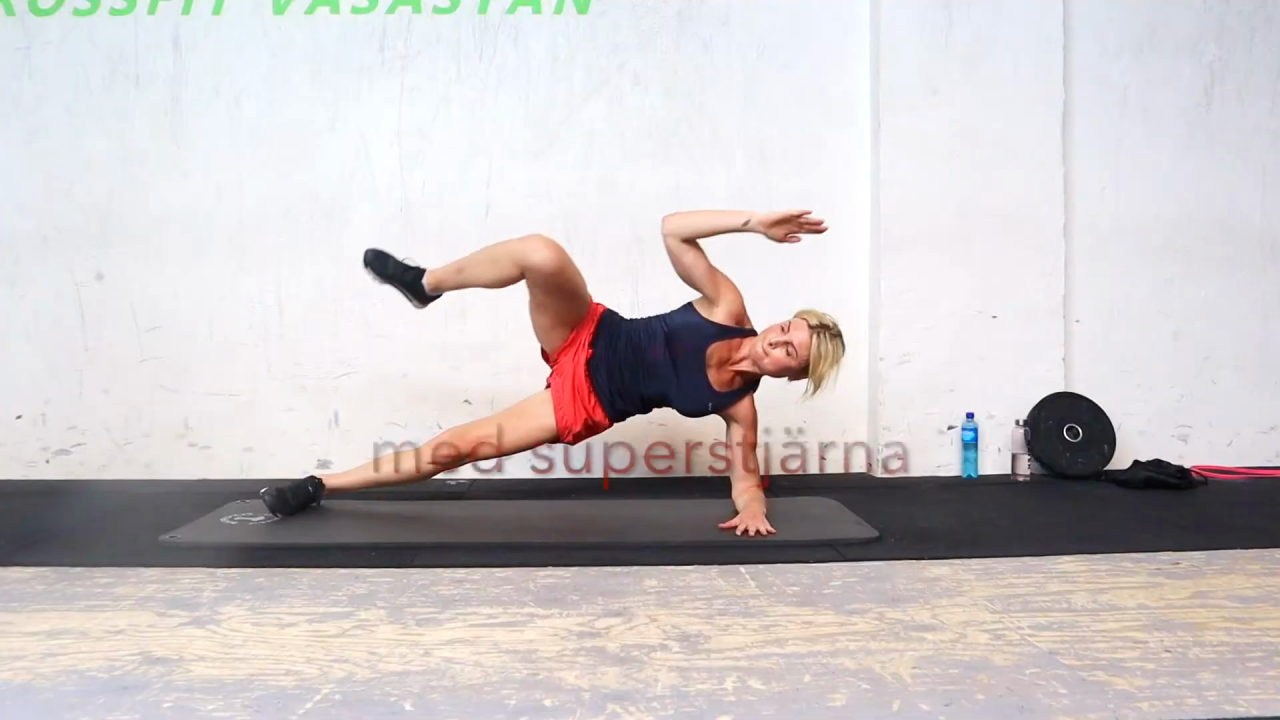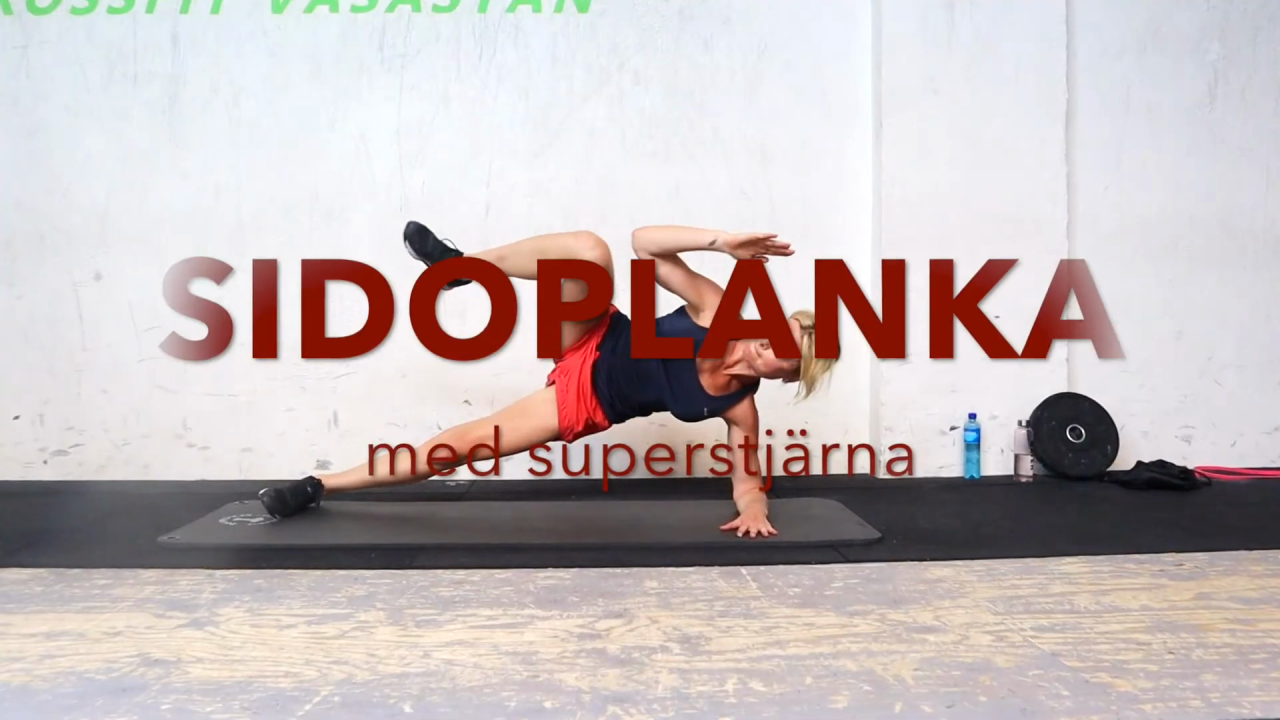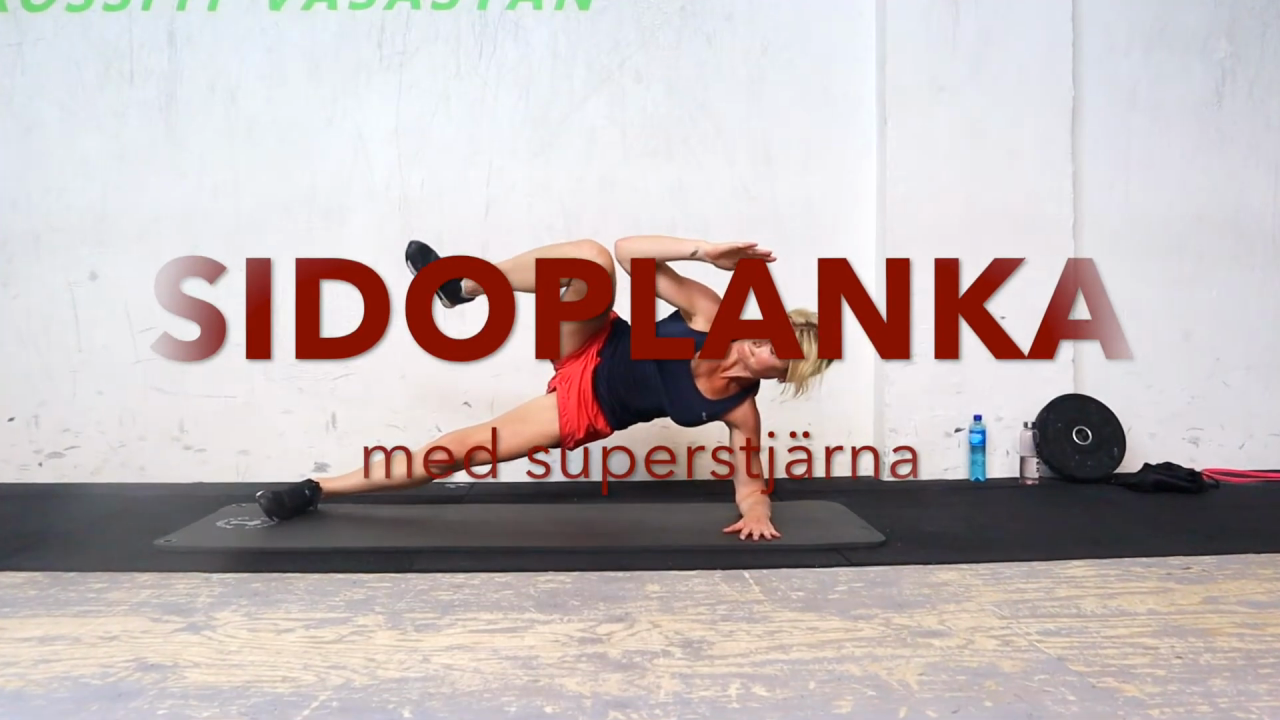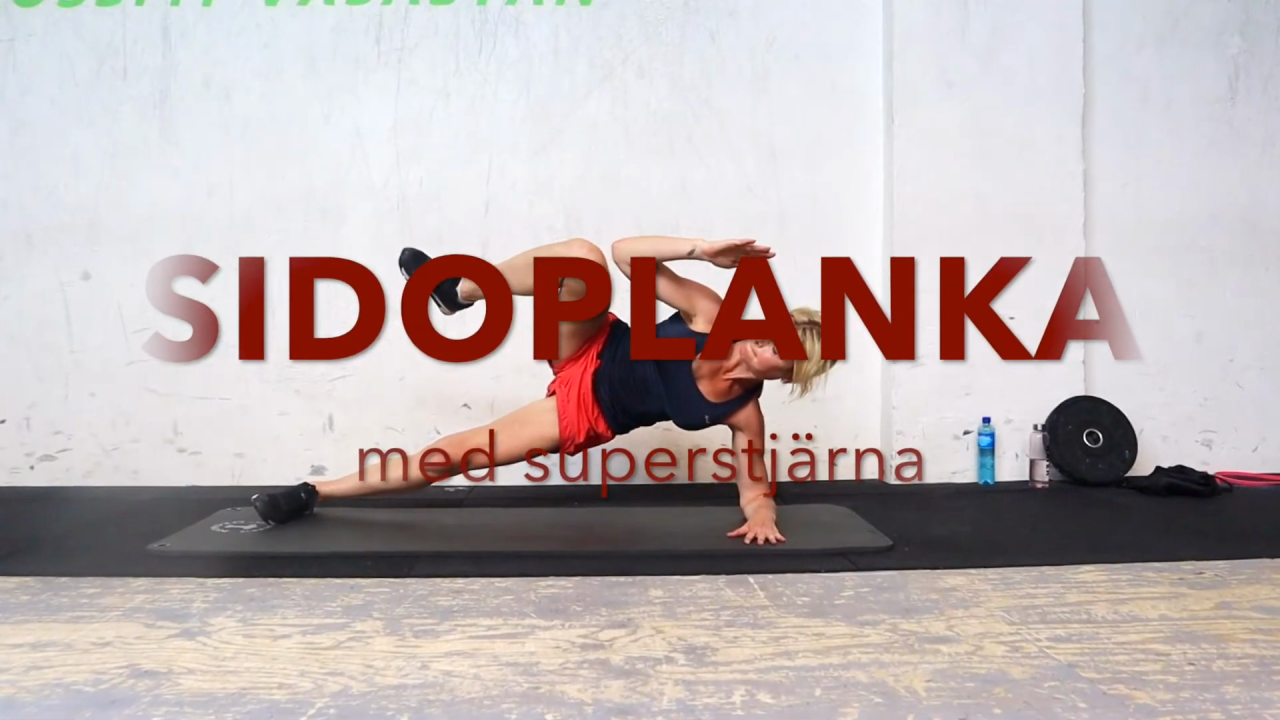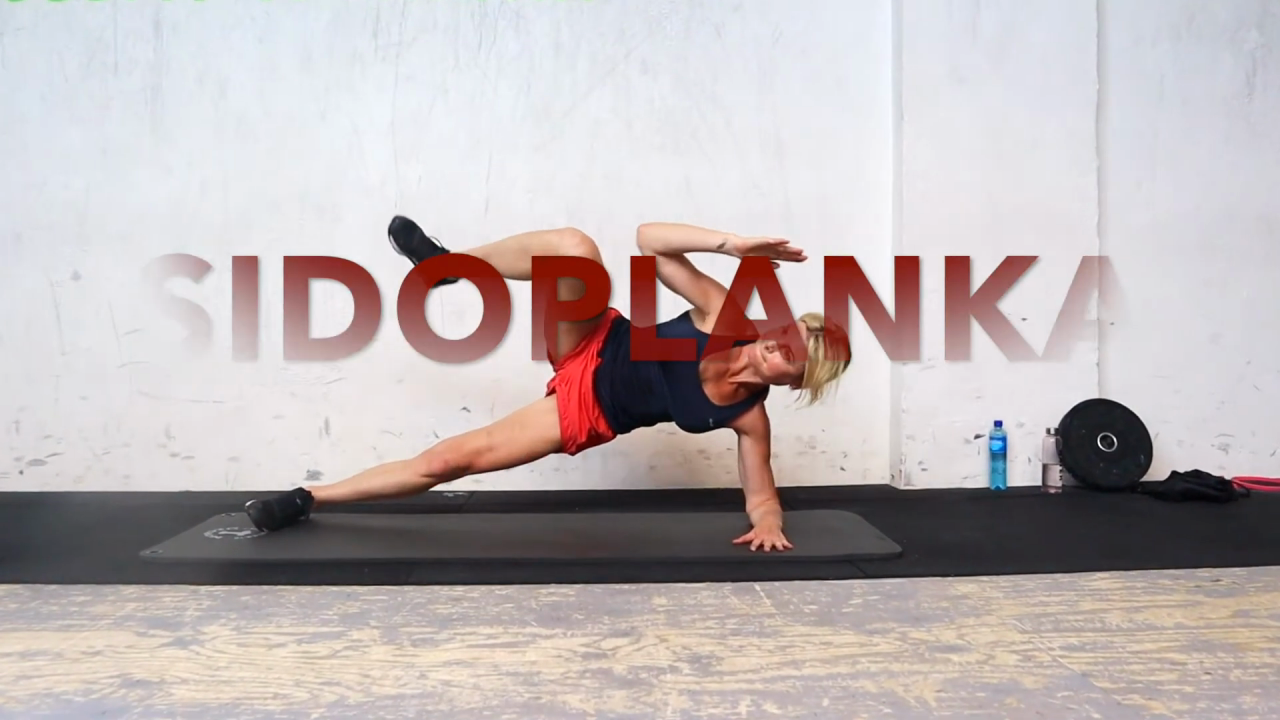
dt=0.7s
person 1, frame 1
left shoulder: (740, 407)
right shoulder: (728, 308)
left elbow: (746, 476)
right elbow: (672, 229)
left wrist: (753, 511)
right wrist: (755, 221)
left hip: (587, 406)
right hip: (589, 344)
left knee: (462, 446)
right knee: (540, 253)
left ankle: (319, 486)
right ankle: (427, 282)
person 1, frame 2
left shoulder: (740, 408)
right shoulder: (718, 310)
left elbow: (747, 479)
right elbow: (644, 242)
left wrist: (753, 510)
right wrist: (722, 241)
left hip: (587, 407)
right hip: (590, 351)
left knee: (461, 444)
right knee: (591, 252)
left ankle: (318, 488)
right ankle: (459, 264)
person 1, frame 3
left shoulder: (740, 411)
right shoulder: (709, 312)
left elbow: (750, 481)
right elbow: (627, 250)
left wrist: (756, 514)
right wrist: (705, 251)
left hip: (589, 413)
right hip: (589, 360)
left knee: (460, 449)
right knee: (593, 259)
left ankle: (318, 489)
right ankle: (463, 285)
person 1, frame 4
left shoulder: (743, 414)
right shoulder: (711, 315)
left elbow: (755, 486)
right elbow: (625, 252)
left wrist: (761, 518)
right wrist: (702, 250)
left hip: (588, 419)
right hip: (590, 361)
left knee: (455, 453)
right knee: (583, 257)
left ankle: (314, 493)
right ankle: (461, 290)
person 1, frame 5
left shoulder: (748, 418)
right shoulder: (725, 317)
left elbow: (761, 494)
right elbow: (649, 238)
left wrist: (768, 525)
right wrist: (732, 243)
left hip: (589, 417)
right hip: (595, 355)
left knee: (450, 459)
right knee: (574, 248)
left ankle: (308, 497)
right ankle: (443, 260)
